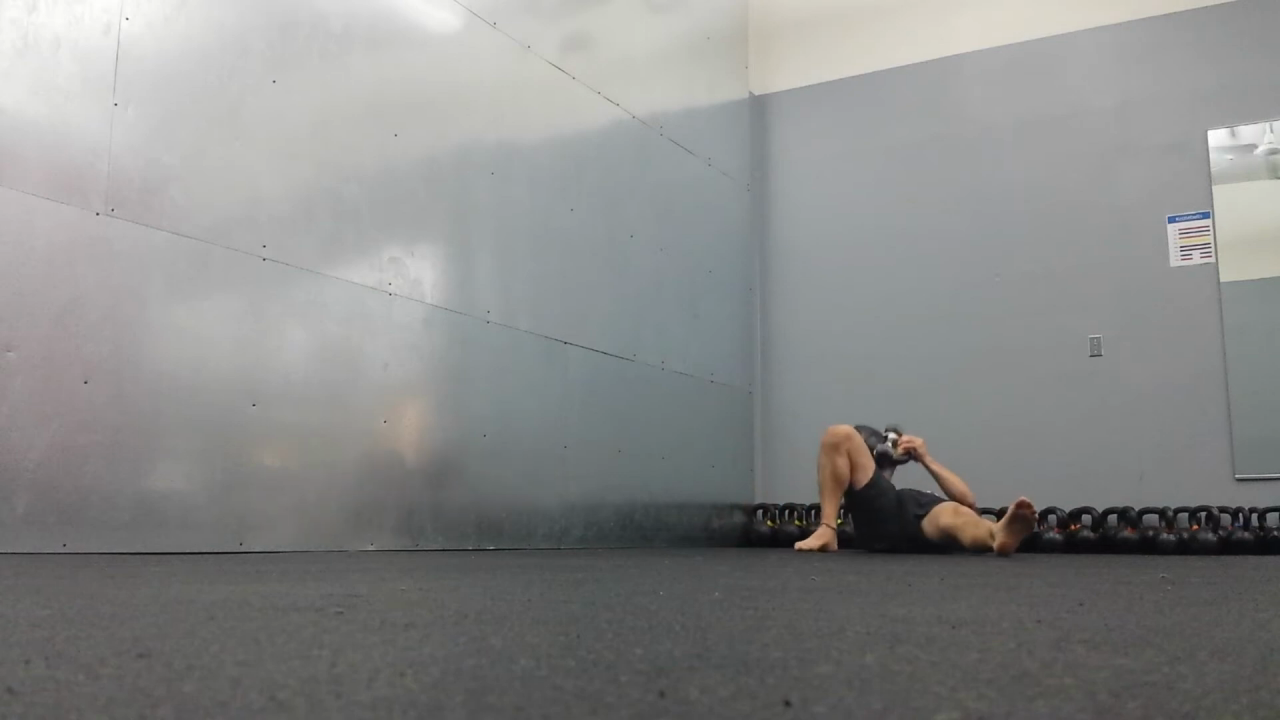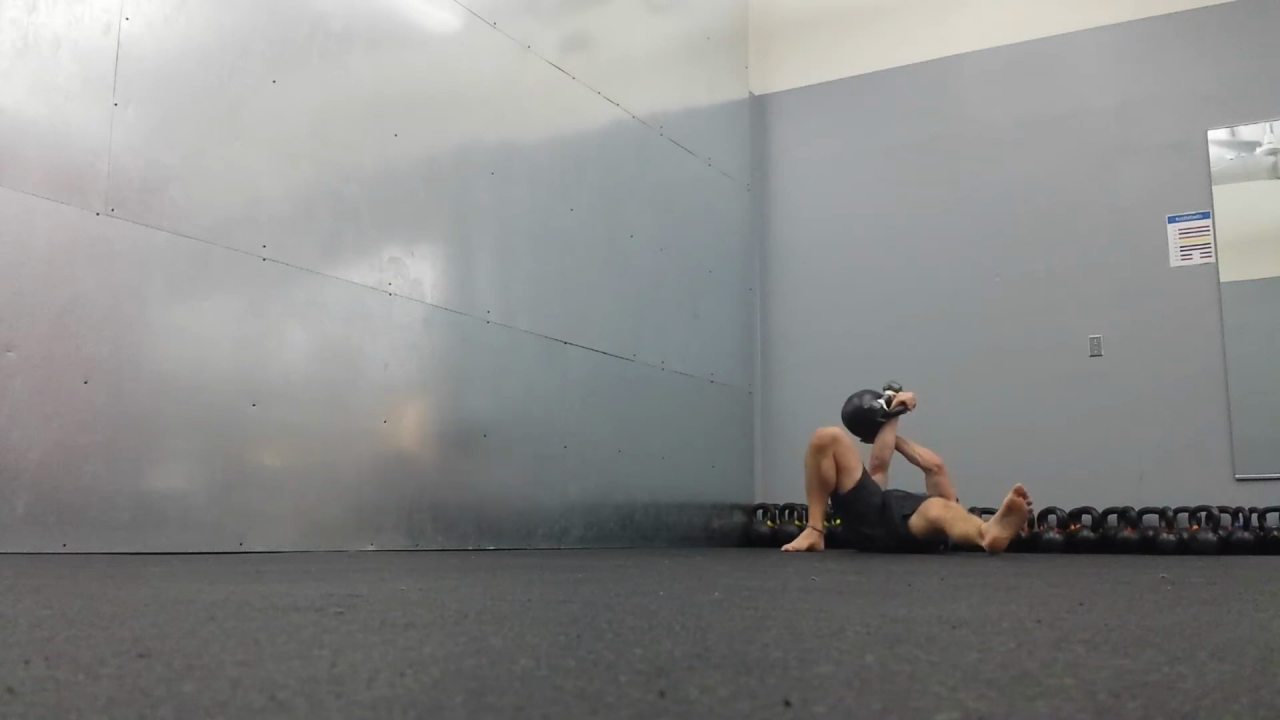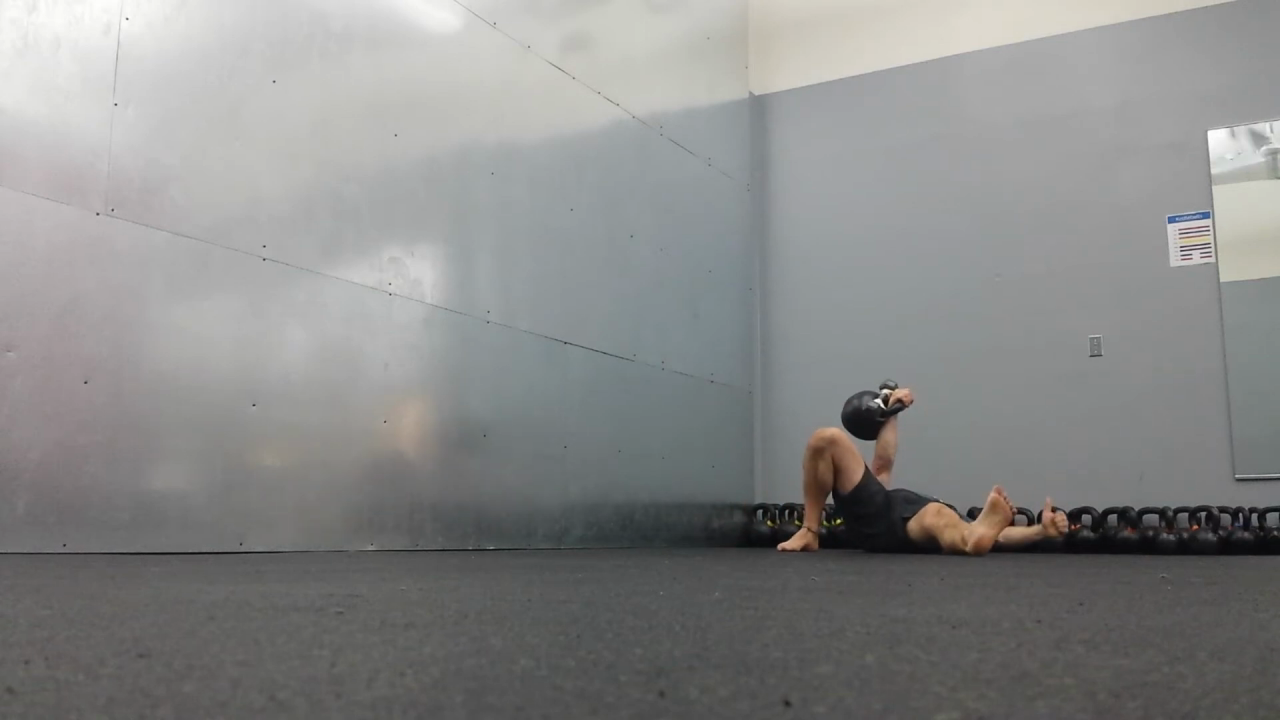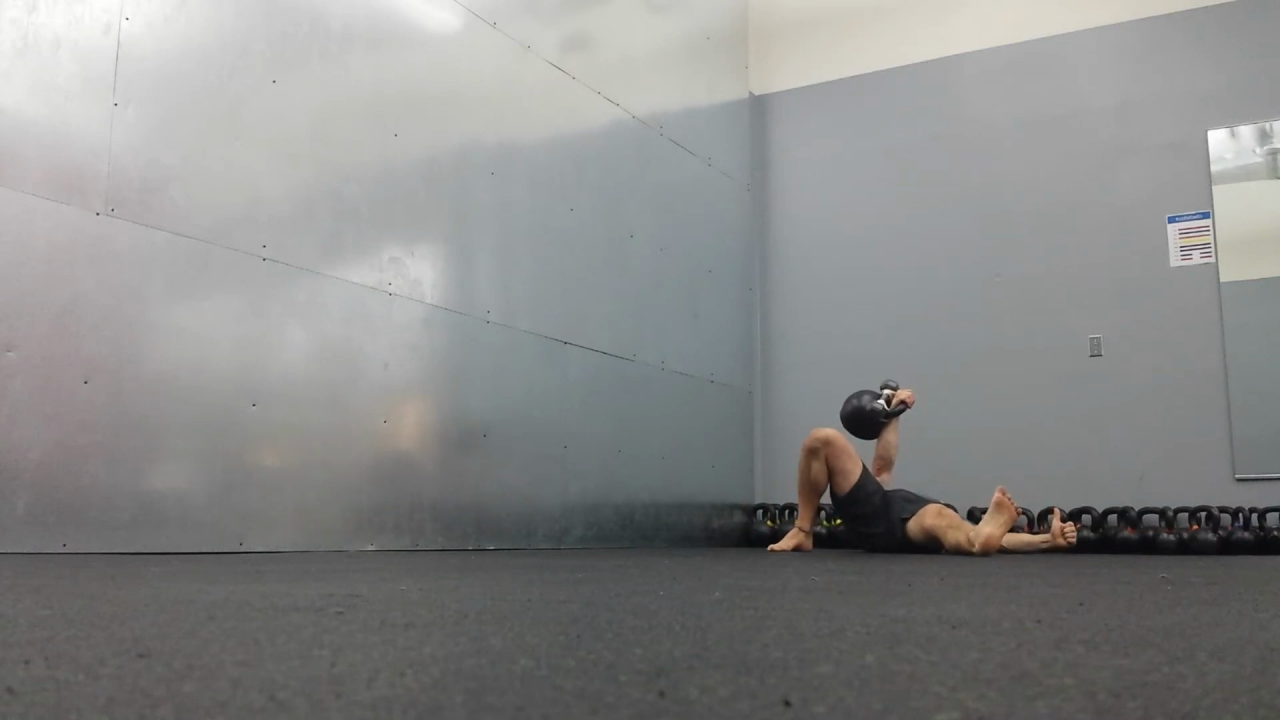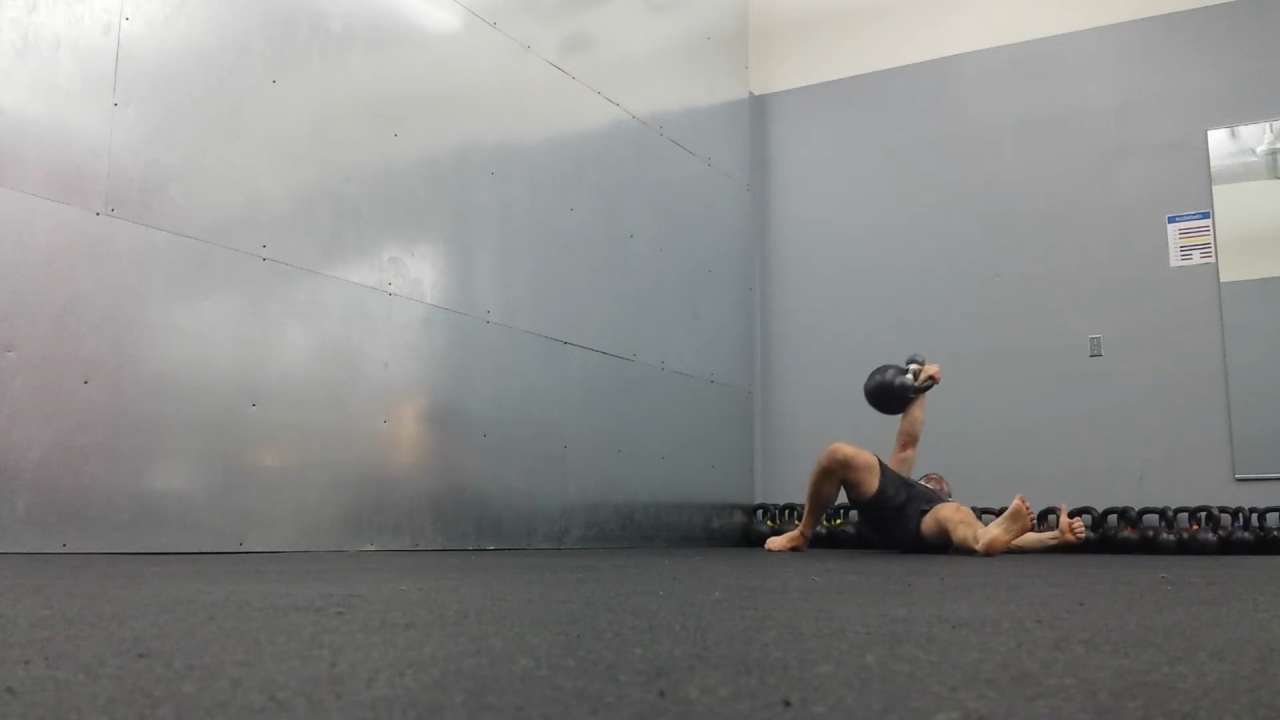
dt=1s
person 1, frame 1
left shoulder: (940, 515)
left elbow: (968, 501)
right elbow: (873, 492)
left wrist: (926, 459)
left hip: (924, 532)
right hip: (884, 521)
left knee: (954, 513)
right knee: (839, 435)
left ankle: (998, 534)
right ankle: (826, 531)
person 1, frame 2
left shoulder: (931, 510)
left elbow: (934, 467)
right elbow: (878, 466)
left wrist: (893, 438)
right wrist: (892, 417)
left hip: (909, 533)
right hip: (870, 522)
left knee: (940, 508)
right knee: (827, 438)
left ankle: (989, 533)
right ankle: (815, 532)
person 1, frame 3
left shoulder: (953, 519)
left elbow: (1002, 533)
right elbow: (881, 466)
left wrist: (1042, 530)
right wrist: (891, 412)
left hip: (908, 530)
right hip: (874, 516)
right knee: (827, 439)
left ankle: (972, 539)
right ankle: (809, 532)
person 1, frame 4
left shoulder: (946, 521)
right shoulder: (884, 501)
left elbow: (1000, 541)
right elbow: (882, 466)
left wrist: (1050, 540)
right wrist: (893, 412)
left hip: (909, 530)
right hip: (873, 512)
right knee: (822, 440)
left ankle: (977, 538)
right ankle: (802, 532)
person 1, frame 5
left shoulder: (957, 515)
right shoulder: (904, 487)
left elbow: (1012, 539)
right elbow: (906, 445)
left wrist: (1058, 536)
right wrist: (919, 390)
left hip: (921, 530)
right hip: (891, 506)
right knee: (840, 456)
right ankle: (802, 535)
